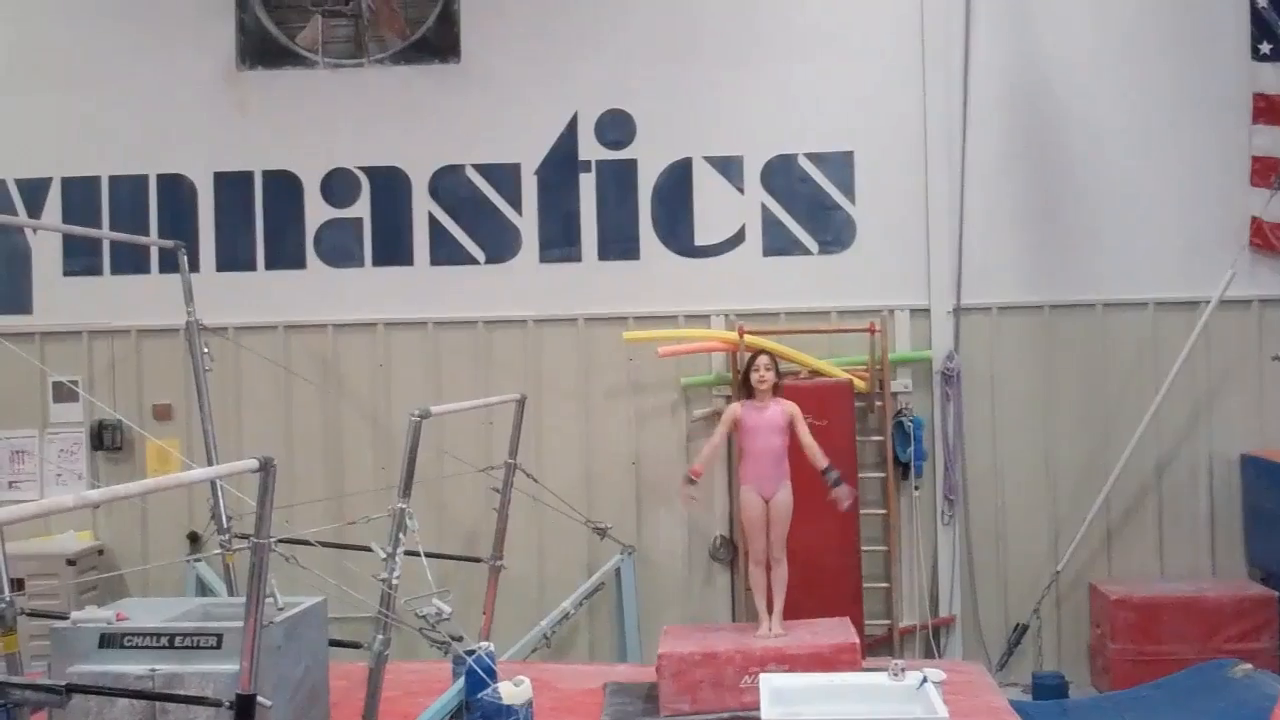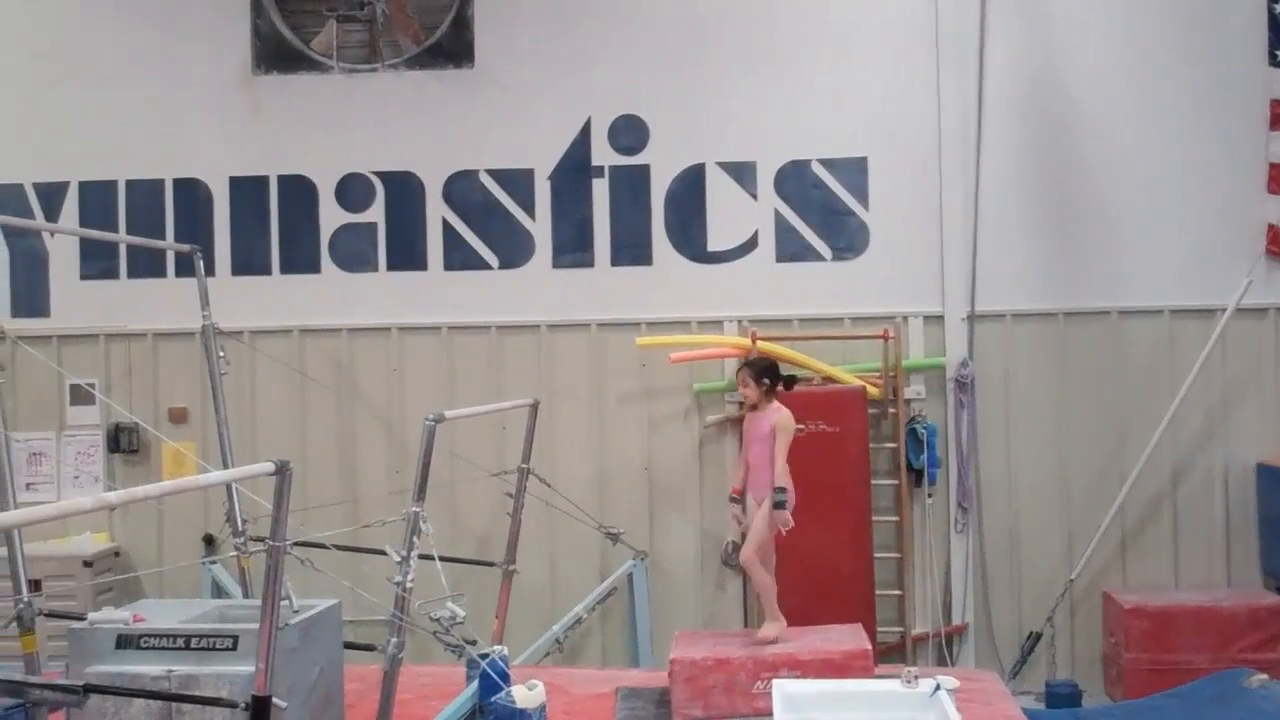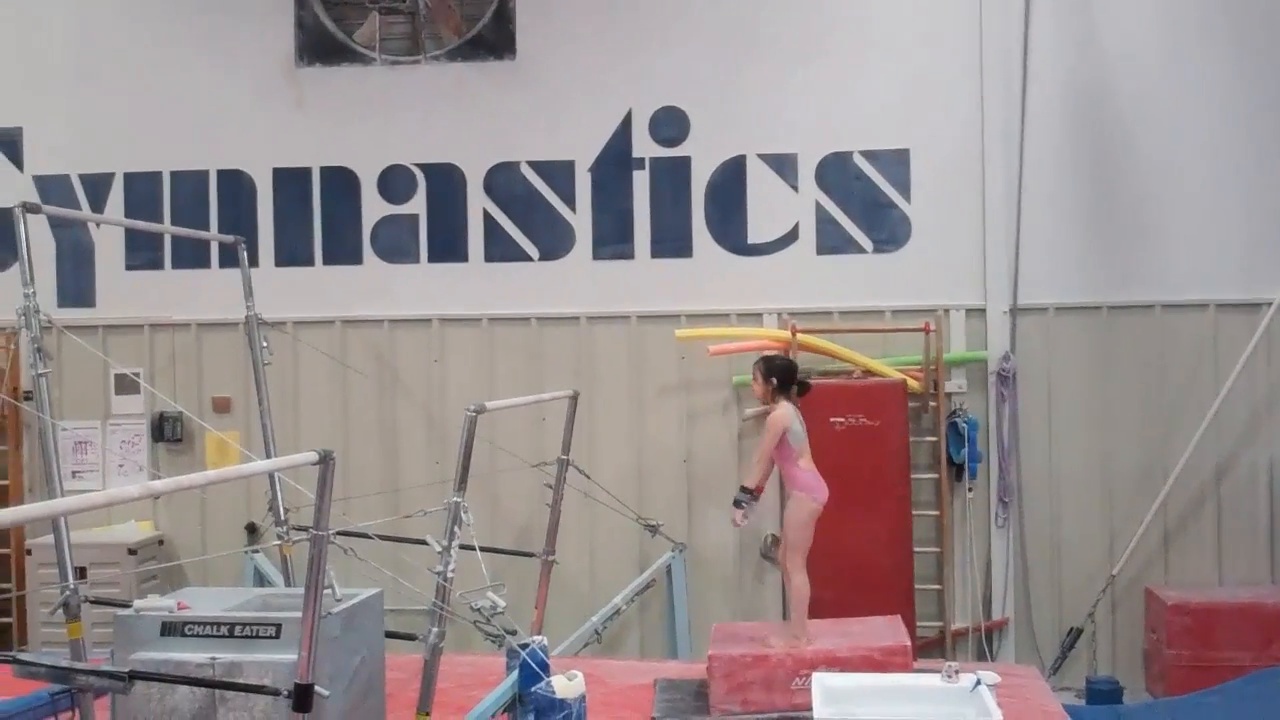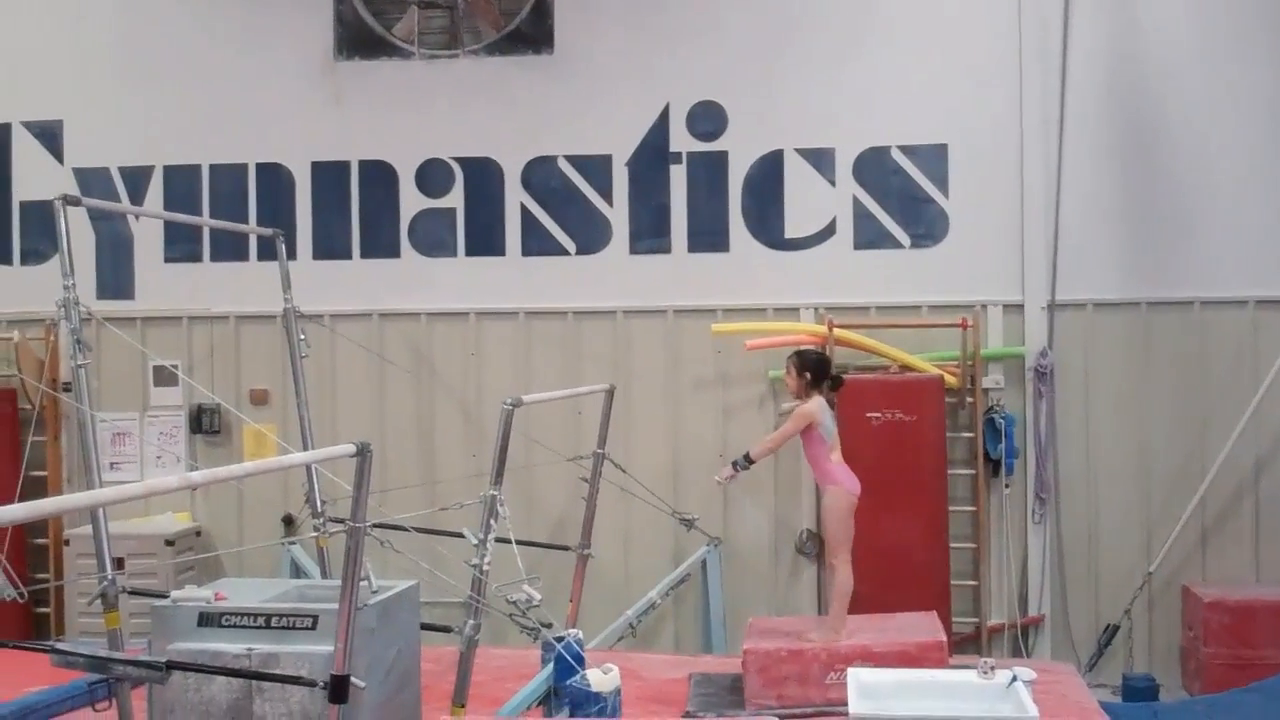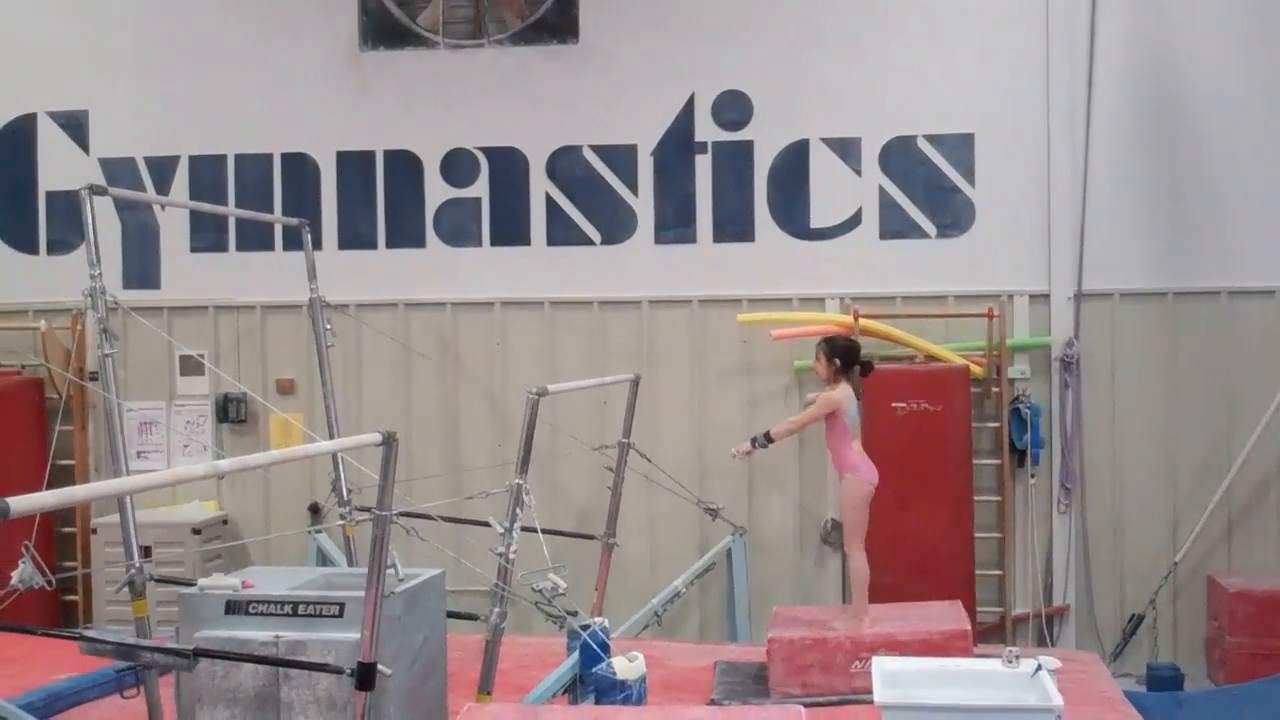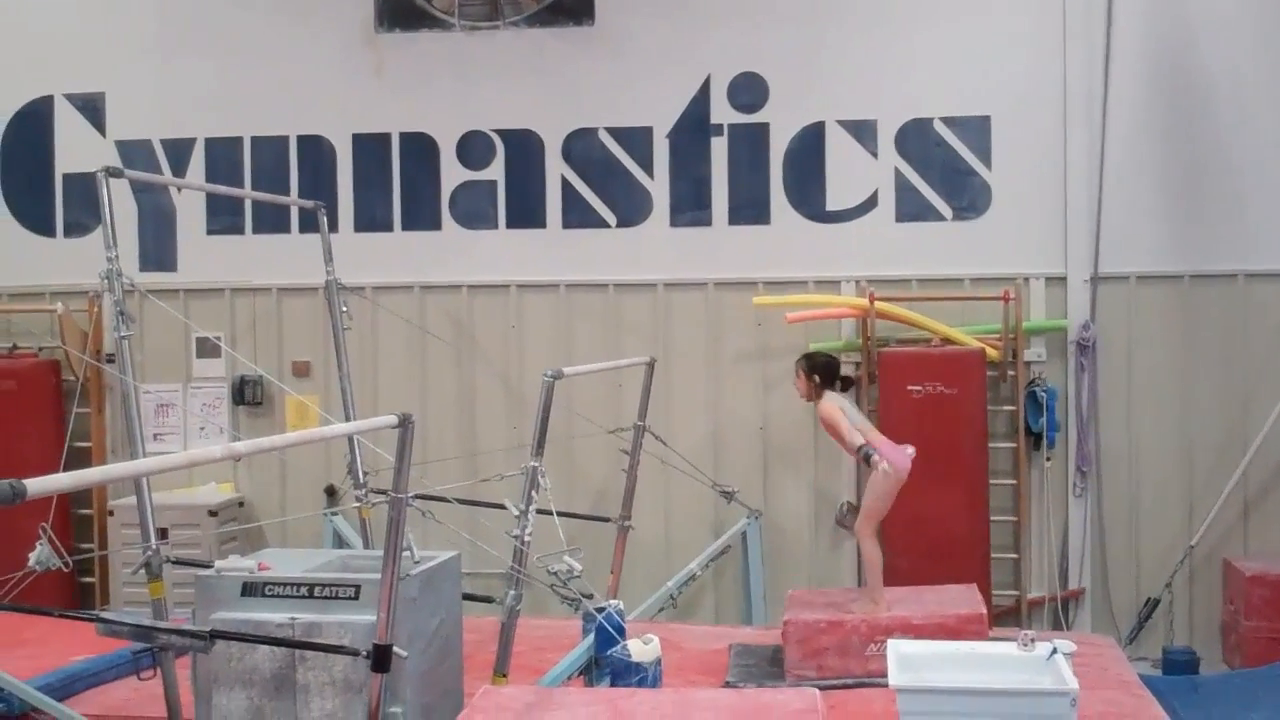
dt=0.7s
person 1, frame 1
left shoulder: (789, 409)
right shoulder: (737, 411)
left elbow: (809, 445)
right elbow: (714, 443)
left wrist: (834, 479)
right wrist: (692, 476)
left hip: (781, 486)
right hip: (750, 487)
left knee: (777, 554)
right knee: (757, 555)
left ankle: (777, 617)
right ankle: (763, 619)
person 1, frame 2
left shoulder: (782, 416)
right shoulder: (749, 418)
left elbow: (780, 462)
left wrist: (781, 504)
right wrist: (736, 498)
left hip: (774, 494)
right hip: (754, 495)
left knee: (748, 557)
right knee: (764, 562)
left ankle: (774, 618)
right ankle: (773, 621)
person 1, frame 3
left shoulder: (778, 416)
right shoulder: (785, 411)
left elbow: (760, 462)
right elbow: (768, 462)
left wrist: (741, 501)
right wrist: (752, 498)
left hip: (804, 492)
right hip: (804, 490)
left knee: (794, 565)
right knee: (787, 561)
left ankle: (797, 634)
right ankle: (797, 628)
person 1, frame 4
left shoulder: (808, 409)
right shoulder: (815, 405)
left elbow: (773, 443)
right elbow: (776, 441)
left wrist: (736, 465)
right wrist: (741, 465)
left hip: (838, 486)
right hip: (835, 485)
left knee: (839, 559)
right knee: (833, 558)
left ankle: (836, 627)
right ankle: (833, 623)
person 1, frame 5
left shoulder: (834, 396)
right shoulder: (842, 392)
left elbow: (795, 424)
right elbow: (798, 423)
left wrist: (754, 442)
right wrist: (759, 441)
left hip: (856, 475)
right hip: (856, 474)
left knee: (854, 546)
right knee: (852, 546)
left ankle: (859, 616)
right ankle: (857, 612)
person 1, frame 6
left shoulder: (825, 406)
right shoulder: (833, 399)
left elbow: (849, 433)
left wrist: (872, 457)
left hip: (889, 463)
right hip: (892, 458)
left knee: (864, 530)
right knee: (865, 529)
left ankle: (876, 601)
right ankle: (873, 595)
